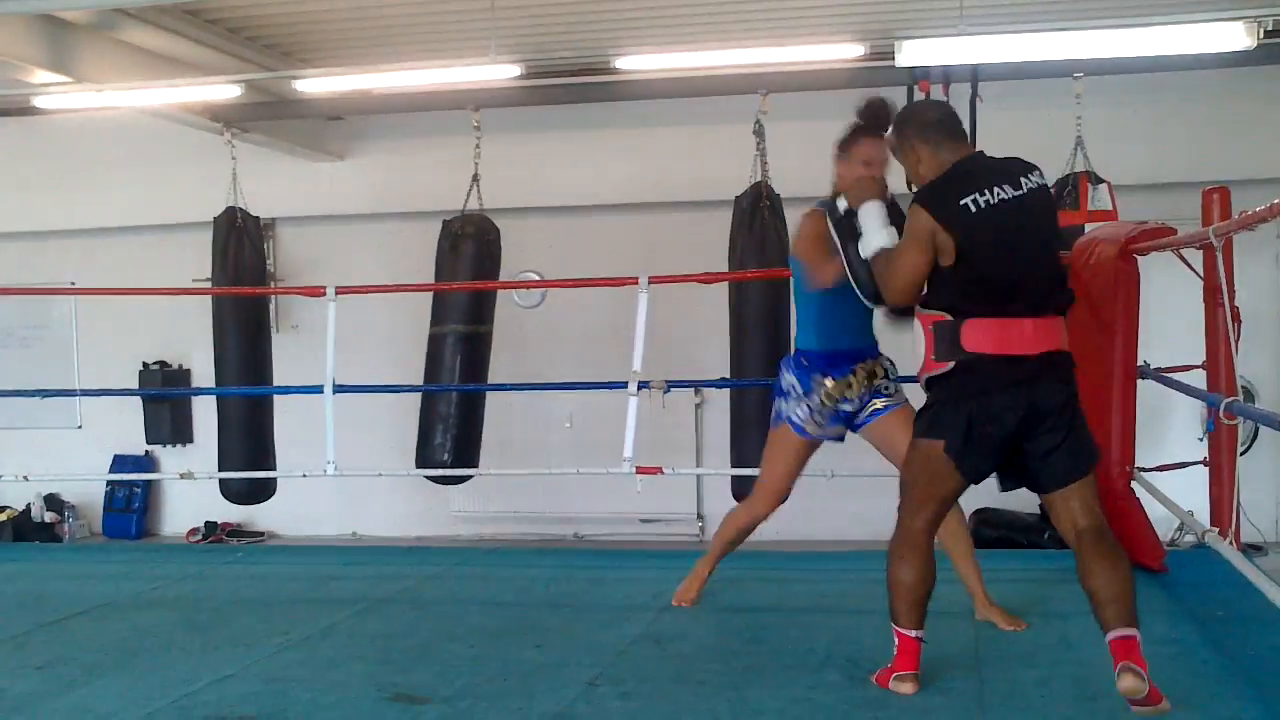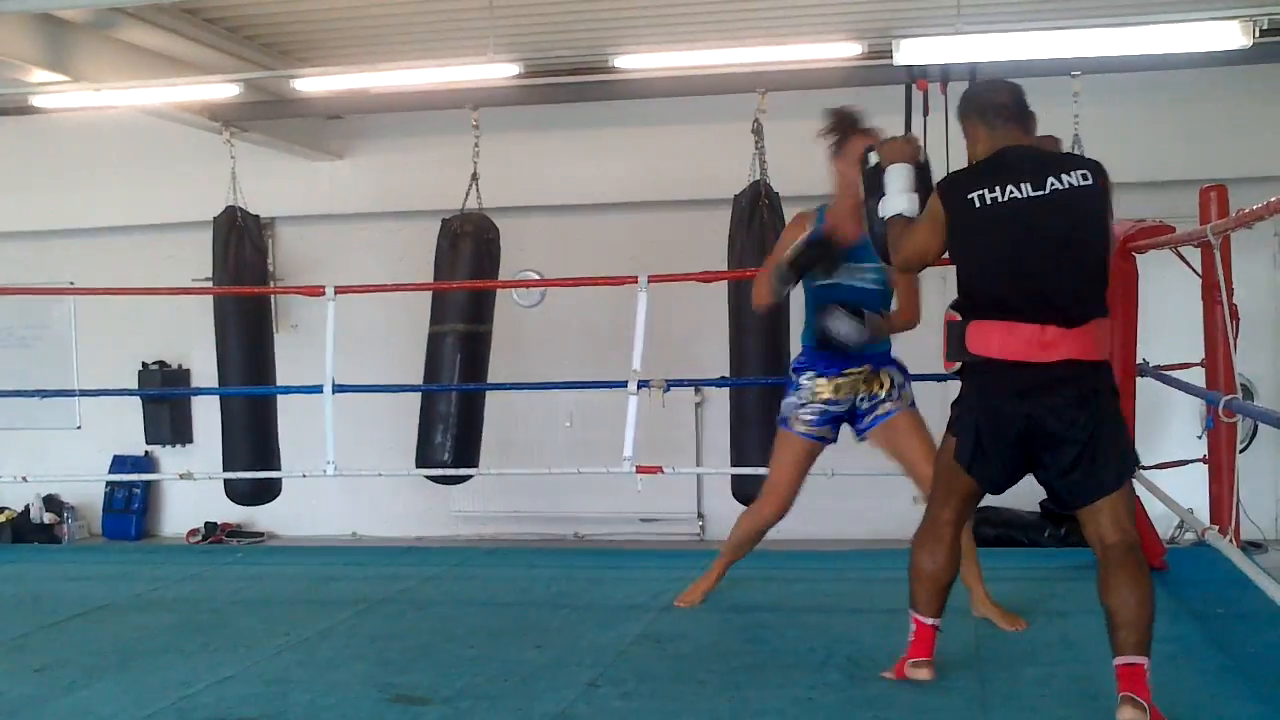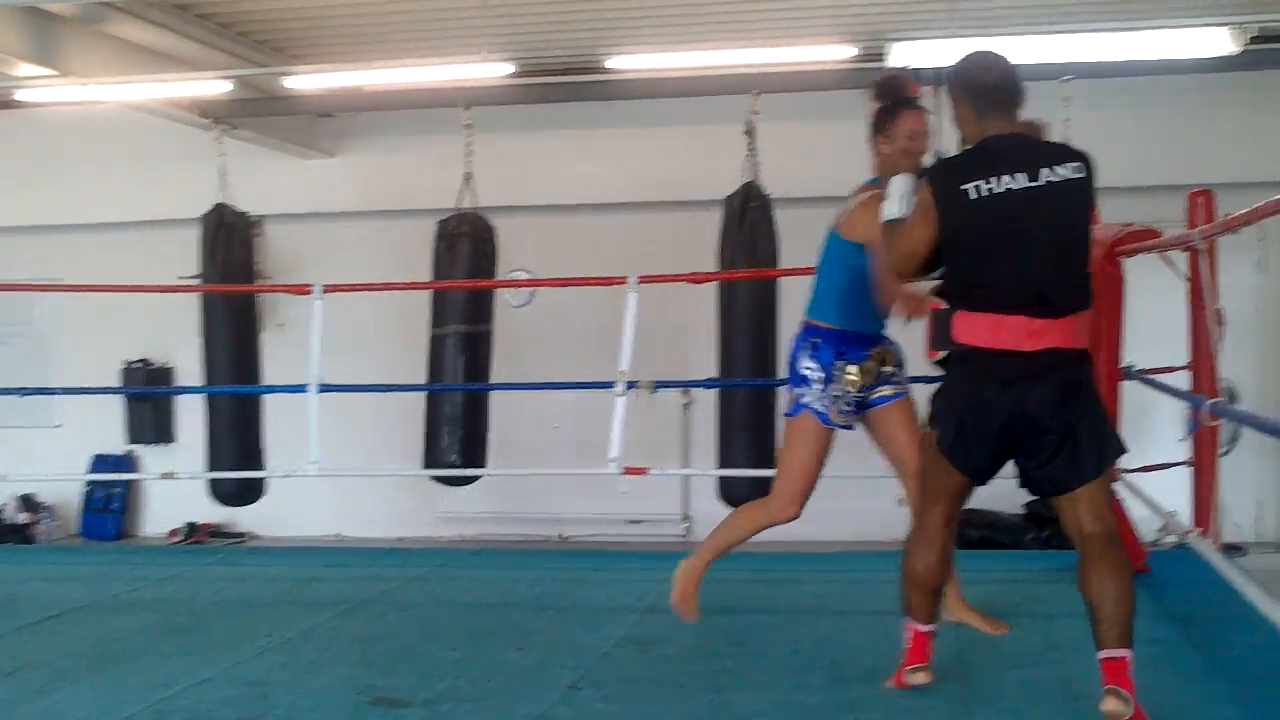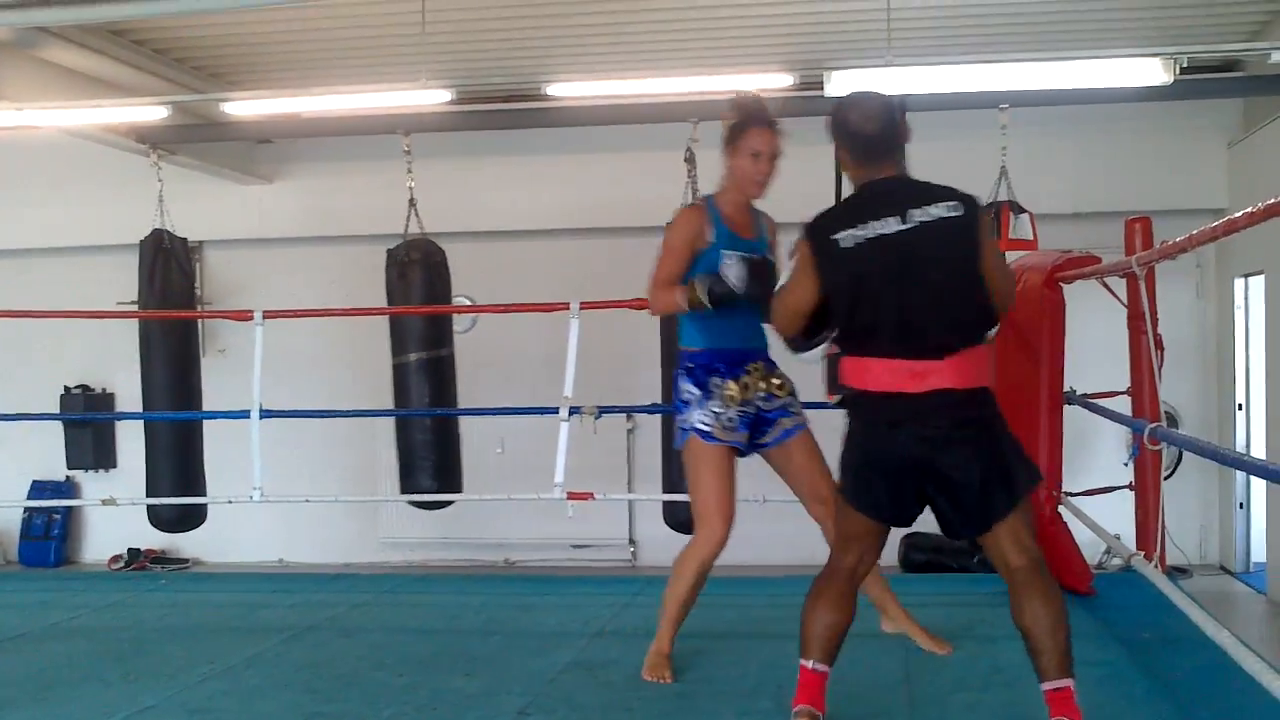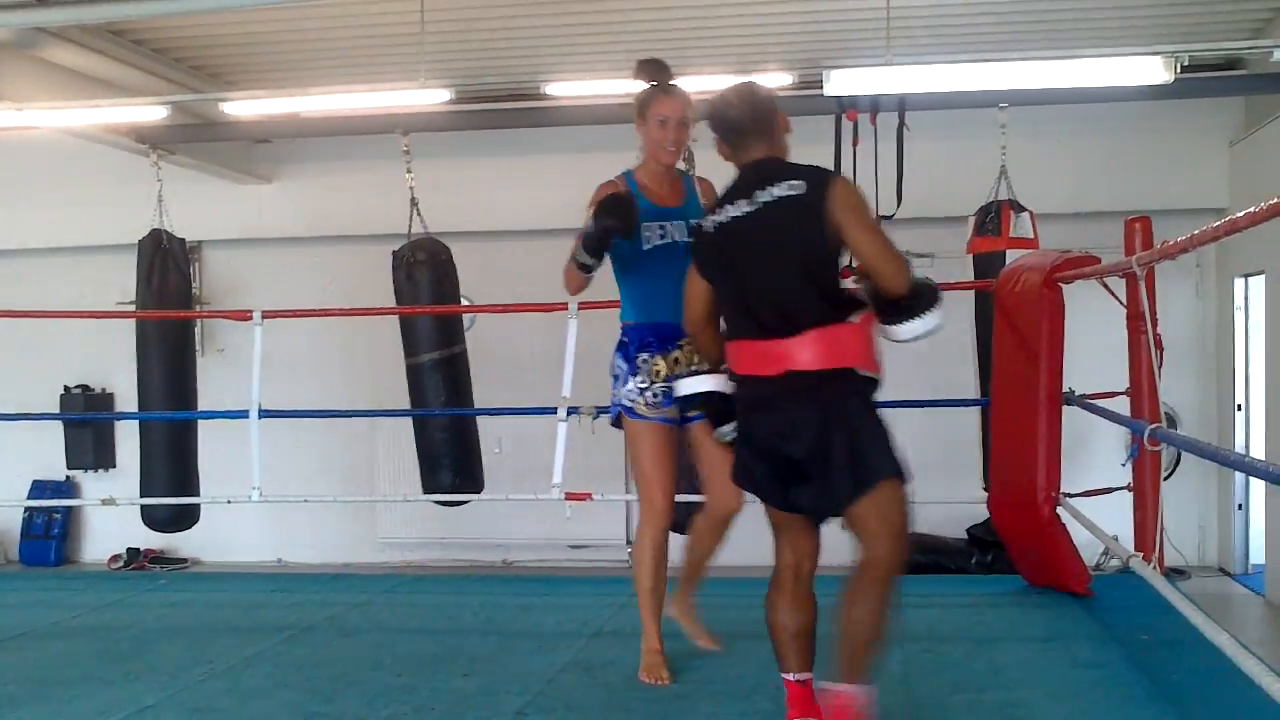
dt=0.3s
person 1, frame 1
left shoulder: (933, 206)
right shoulder: (1028, 176)
left elbow: (897, 290)
left wrist: (870, 210)
left hip: (974, 385)
right hip: (1048, 377)
left knee: (915, 524)
right knee: (1087, 528)
left ankle: (904, 663)
right ankle: (1130, 664)
person 1, frame 2
left shoulder: (957, 192)
right shoulder: (1091, 176)
left elbow: (905, 256)
left wrist: (897, 173)
left hip: (994, 384)
right hip: (1079, 384)
left knee: (943, 515)
right knee: (1117, 540)
left ankle: (919, 651)
person 1, frame 3
left shoulder: (944, 183)
right shoulder: (1076, 169)
left elbow: (900, 261)
left wrist: (899, 190)
left hip: (976, 375)
right hip: (1060, 374)
left knee: (933, 516)
right knee: (1096, 531)
left ankle: (915, 655)
person 1, frame 4
left shoulder: (826, 234)
right shoulder: (963, 211)
left elbow: (786, 319)
right elbow: (1001, 301)
left hip: (879, 424)
right hip: (961, 414)
left knee: (847, 564)
right knee: (1022, 562)
person 1, frame 5
left shoulder: (712, 224)
right shoulder: (824, 189)
left elbow: (699, 324)
right elbow: (896, 281)
right wrist: (889, 287)
left hip: (761, 404)
right hip: (828, 395)
left knee: (795, 561)
right knee: (885, 550)
person 2, frame 1
right shoulder: (815, 223)
right elbow: (822, 275)
left hip: (867, 376)
right hip: (809, 382)
right knee: (761, 505)
left ankle: (982, 600)
right ankle: (706, 566)
person 2, frame 2
right shoulder: (806, 226)
left elbow: (910, 313)
right elbow: (760, 298)
left wrist: (867, 327)
right wrist: (797, 262)
left hip: (878, 378)
right hip: (817, 379)
right knee: (772, 505)
left ankle: (981, 597)
right ankle: (716, 571)
person 2, frame 3
left shoulder: (886, 199)
right shoulder: (877, 206)
right elbow: (897, 298)
left hip: (874, 357)
right hip: (826, 357)
left knee: (921, 478)
right knee: (786, 503)
left ankle: (952, 601)
right ankle: (695, 568)
person 2, frame 4
left shoulder: (764, 225)
right shoulder: (693, 220)
right elbow: (658, 297)
right wrist: (710, 289)
left hip: (760, 379)
right hip: (706, 383)
left knee: (831, 506)
right knee: (714, 535)
left ankle: (893, 613)
right ankle: (661, 642)
person 2, frame 5
left shoulder: (702, 192)
right shoulder: (615, 194)
right elbow: (574, 284)
right wrist: (590, 248)
left hip: (701, 353)
right hip: (644, 357)
left knee: (726, 499)
right knee: (660, 508)
left ankle: (680, 597)
right ankle: (651, 641)
